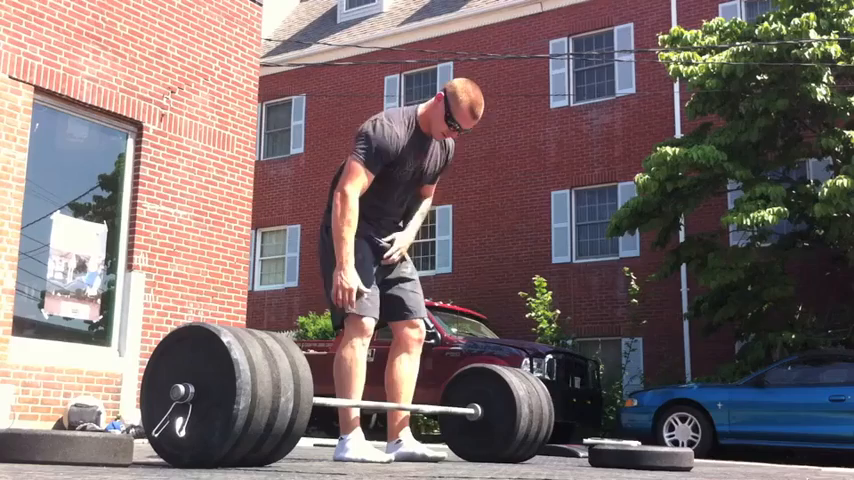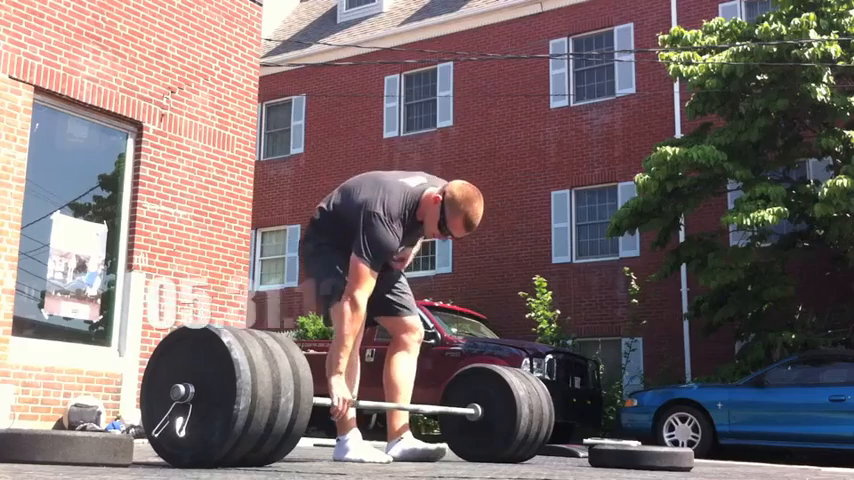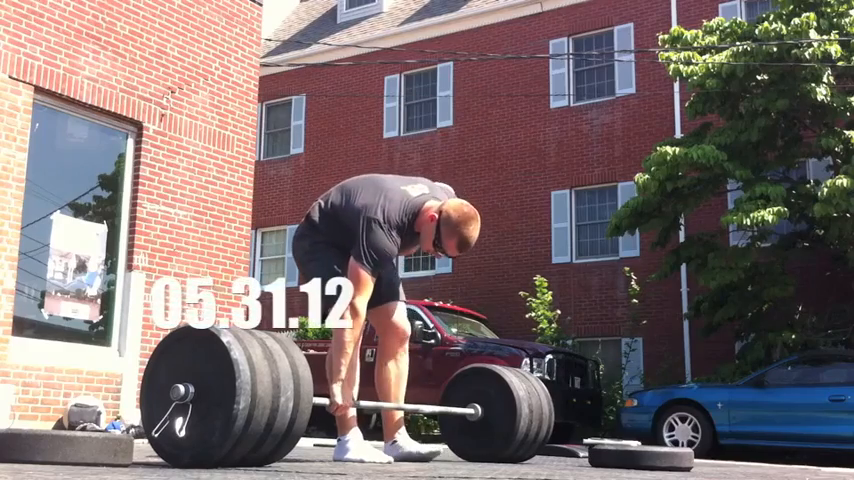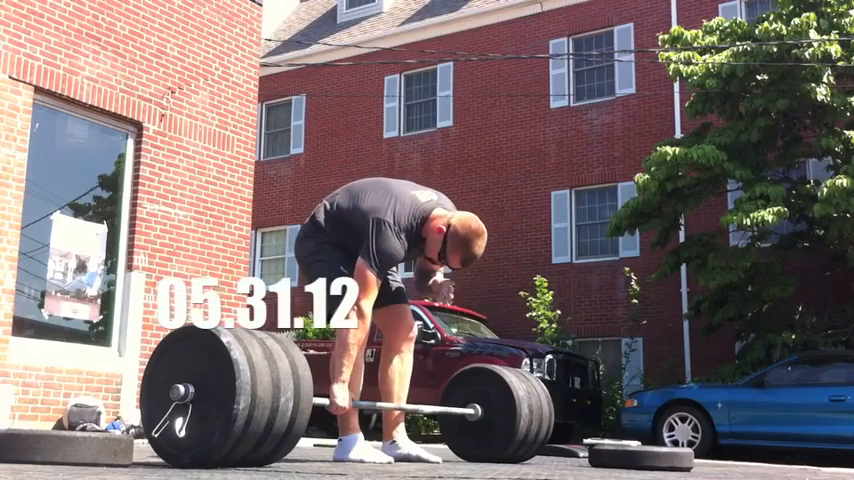
dt=0.4s
person 1, frame 1
left shoulder: (445, 147)
right shoulder: (387, 133)
right elbow: (346, 194)
left wrist: (408, 234)
right wrist: (342, 266)
left hip: (391, 241)
right hip: (351, 236)
left knee: (411, 334)
right knee: (359, 327)
left ankle: (398, 438)
right ankle: (349, 439)
person 1, frame 2
left shoulder: (449, 196)
right shoulder: (385, 220)
right elbow: (355, 300)
left wrist: (410, 250)
right wrist: (337, 376)
left hip: (374, 252)
right hip: (327, 243)
left knee: (410, 332)
right knee: (351, 322)
left ankle: (399, 439)
right ankle: (348, 441)
person 1, frame 3
left shoulder: (447, 205)
right shoulder: (382, 228)
right elbow: (355, 305)
left wrist: (413, 246)
right wrist: (339, 382)
left hip: (360, 246)
right hip: (320, 241)
left knee: (398, 331)
right knee: (348, 323)
left ankle: (395, 439)
right ankle: (349, 440)
person 1, frame 4
left shoulder: (451, 220)
right shoulder: (391, 232)
left elbow: (422, 280)
right elbow: (360, 308)
left wrist: (437, 284)
right wrist: (339, 383)
left hip: (362, 246)
right hip: (323, 242)
left knee: (404, 331)
right knee: (353, 321)
left ankle: (395, 440)
right ankle: (349, 441)
